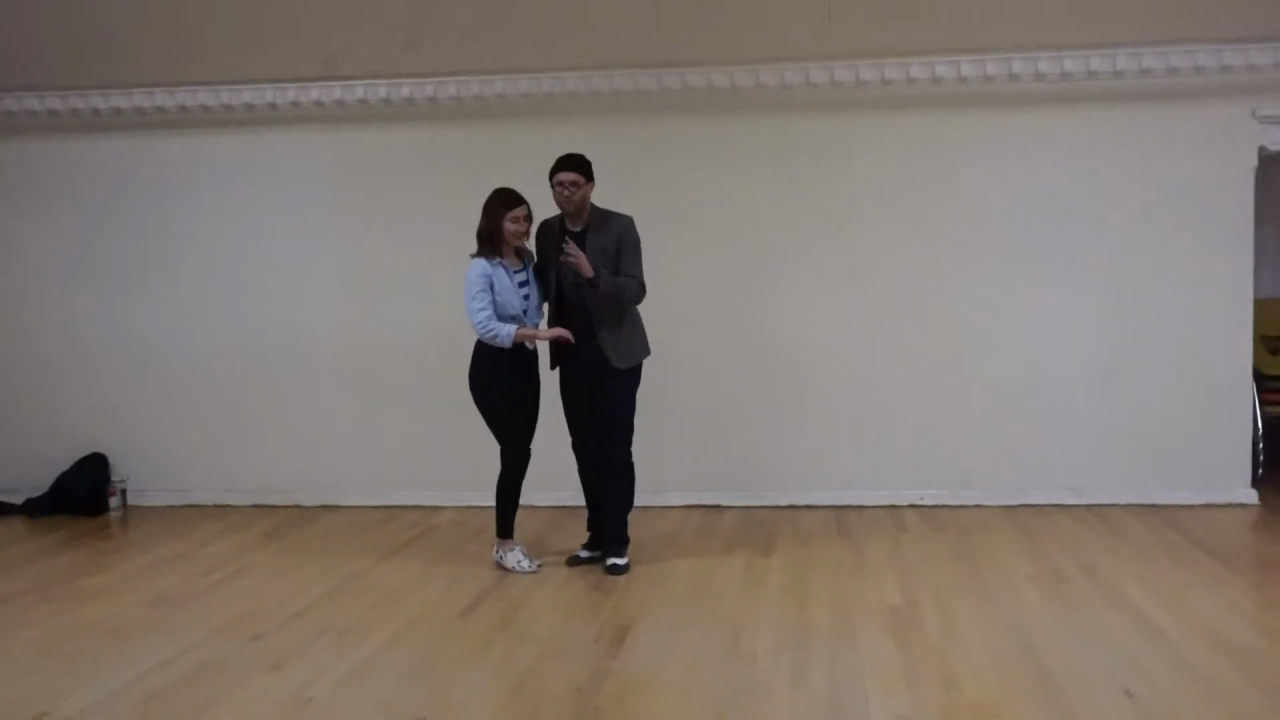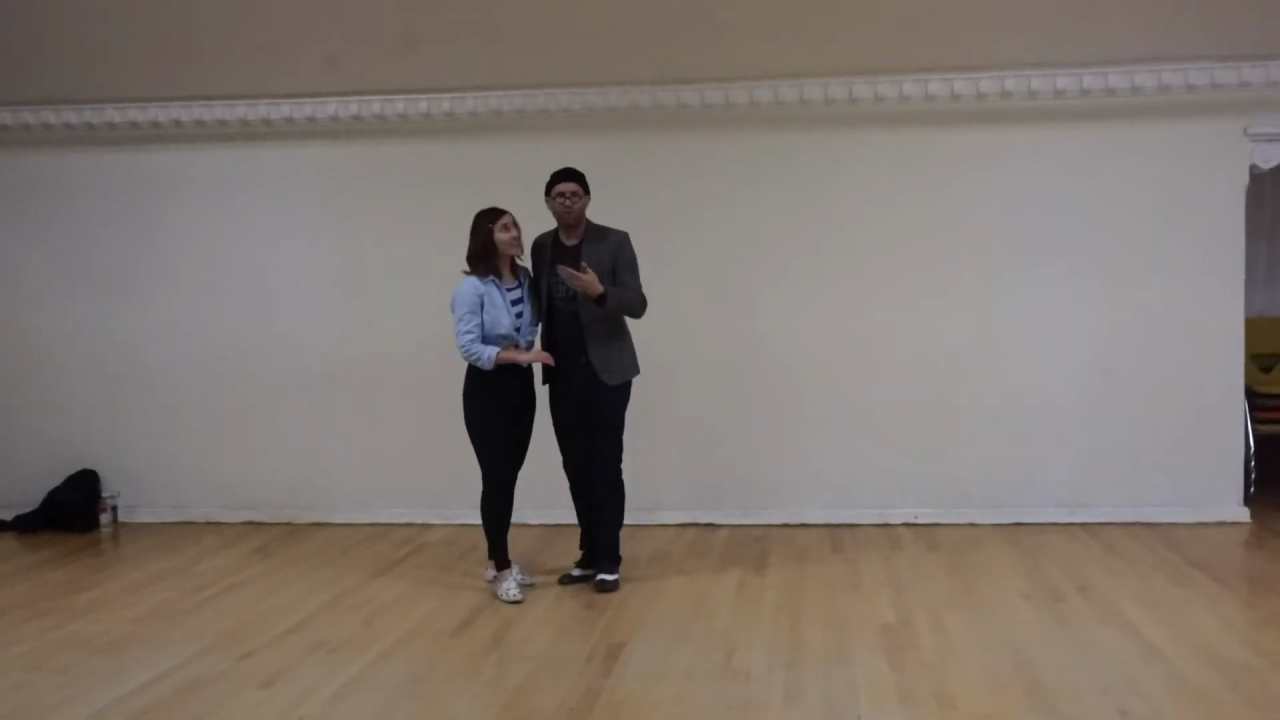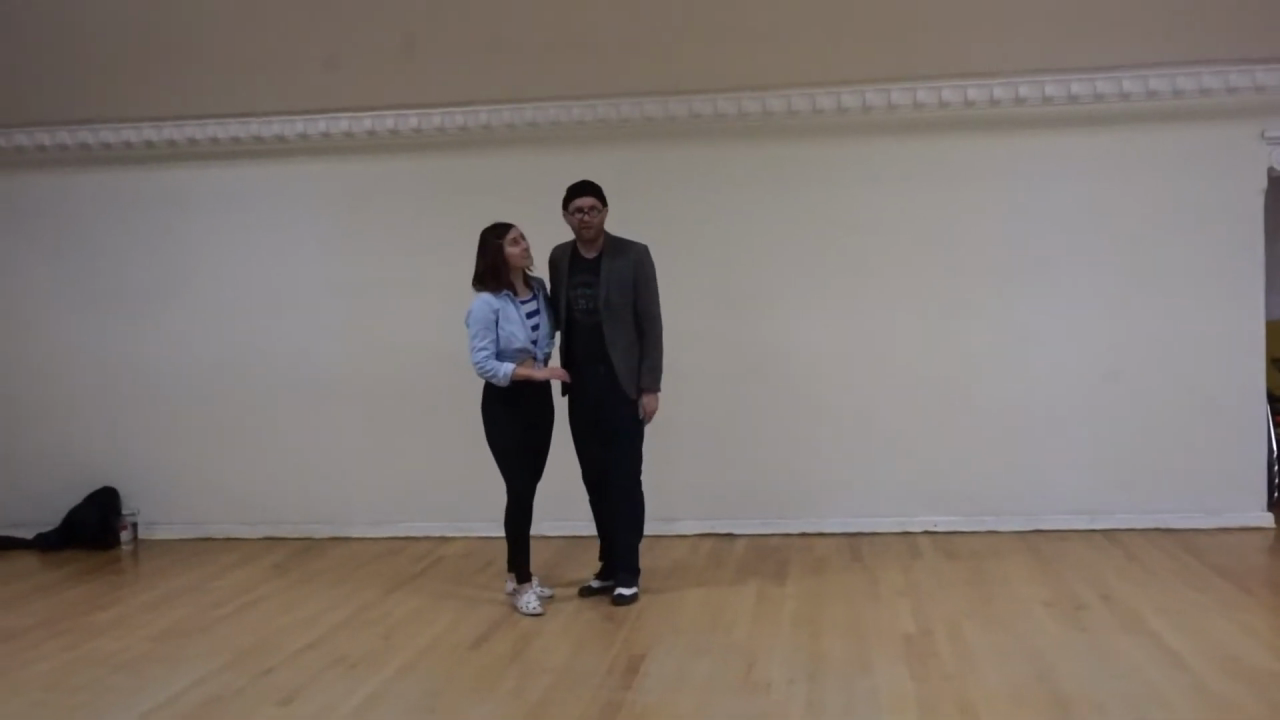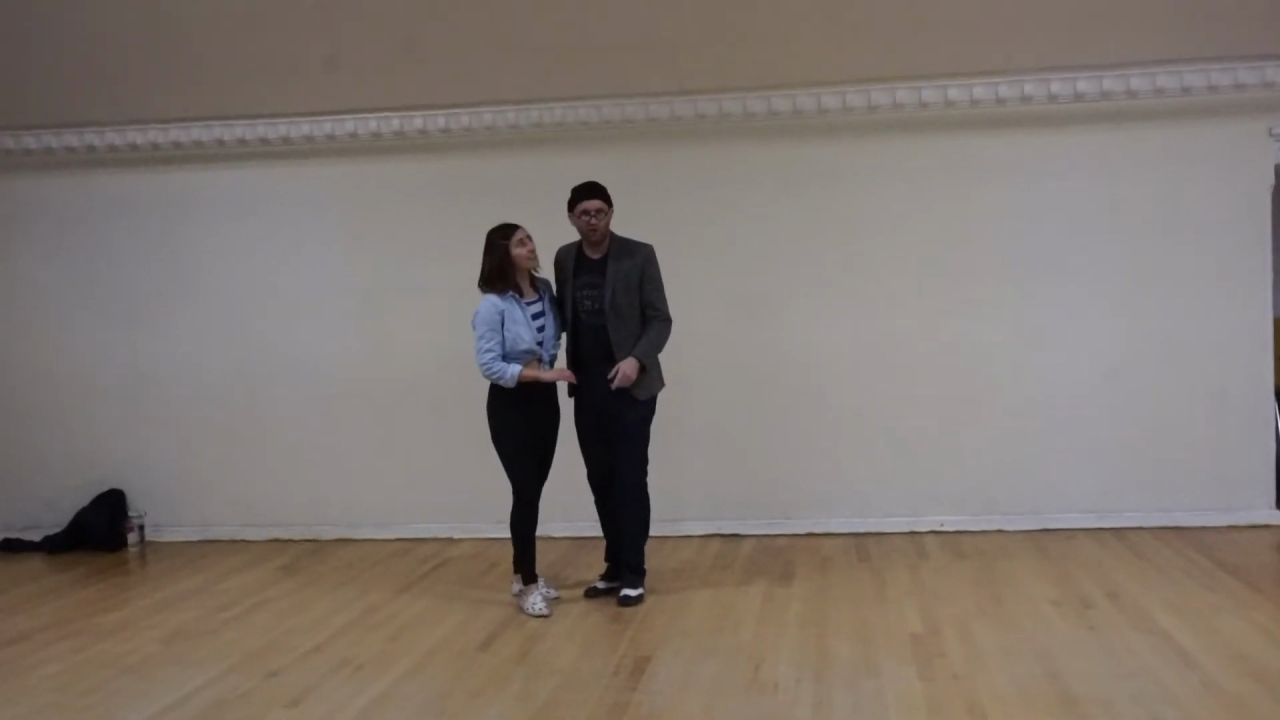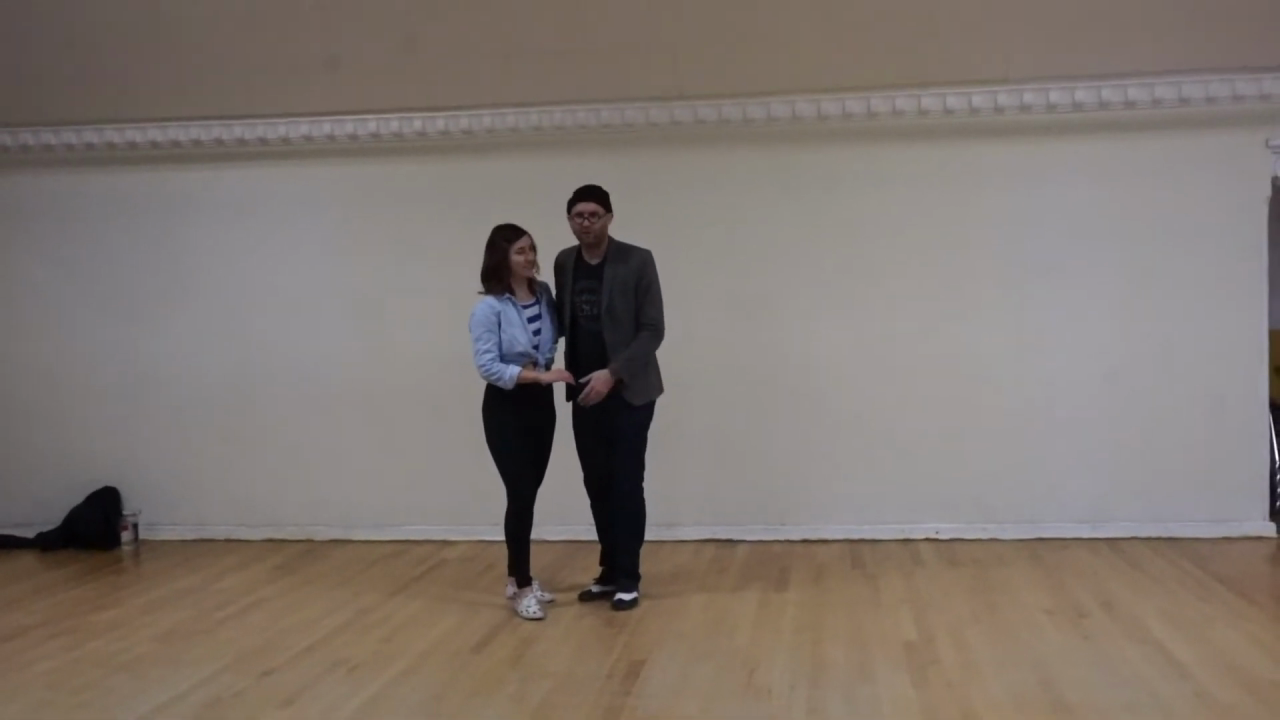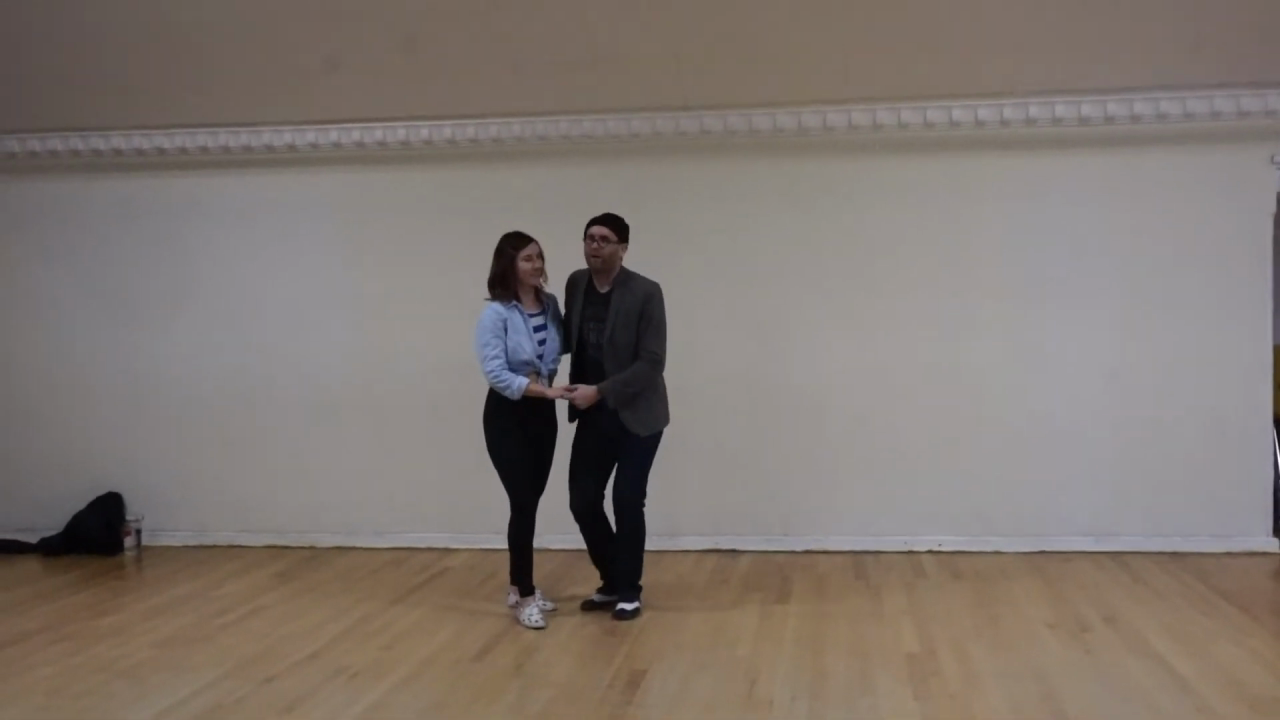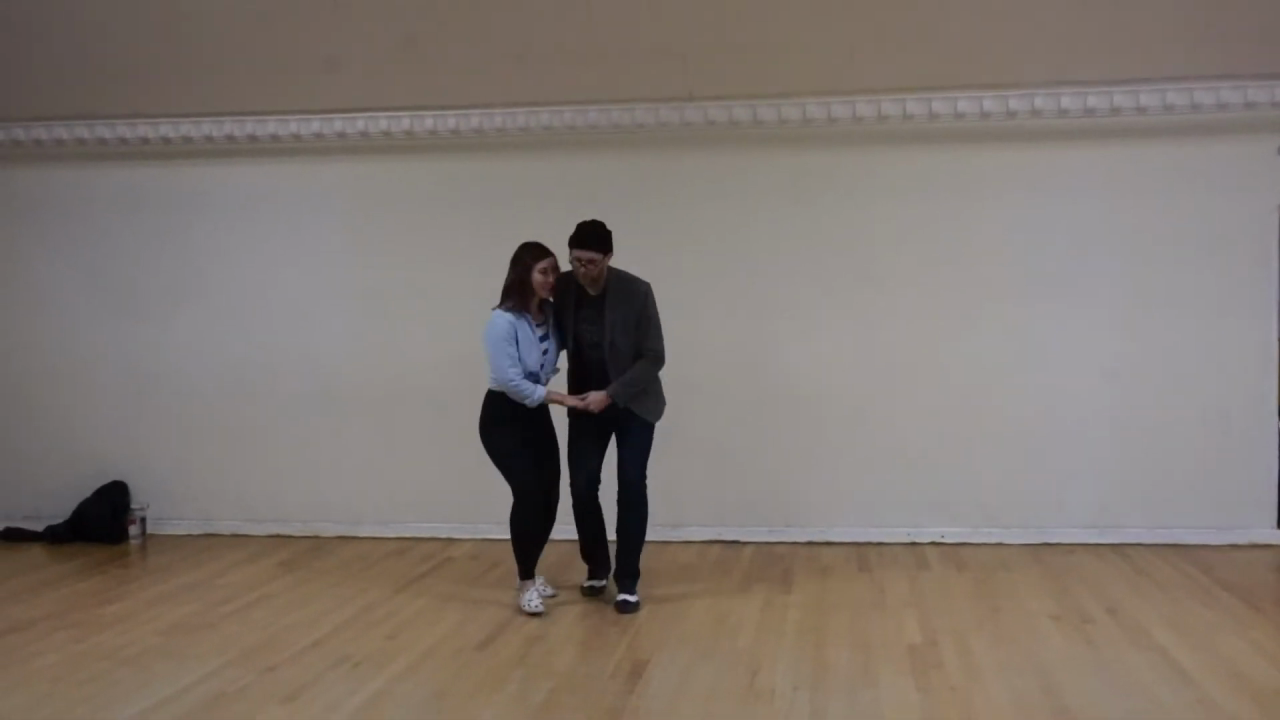
dt=0.7s
person 1, frame 1
left shoulder: (620, 227)
right shoulder: (547, 231)
left elbow: (636, 291)
right elbow: (542, 286)
left wrist: (592, 273)
left hip: (616, 354)
right hip: (572, 356)
left knee: (615, 449)
right knee: (585, 450)
left ankle: (616, 542)
right ankle: (597, 537)
person 1, frame 2
left shoulder: (614, 242)
right shoulder: (541, 247)
left elbow: (638, 305)
left wrist: (600, 292)
left hip: (605, 371)
right hip: (562, 373)
left knee: (605, 465)
right knee: (576, 467)
left ankle: (608, 560)
right ankle: (590, 555)
person 1, frame 3
left shoulder: (633, 255)
right shoulder: (560, 258)
left elbow: (650, 323)
right elbow: (558, 315)
left wrist: (650, 386)
left hip: (622, 384)
right hip: (581, 386)
left knee: (624, 479)
right knee: (595, 479)
left ankle: (627, 572)
right ankle: (609, 566)
person 1, frame 4
left shoulder: (639, 255)
right shoulder: (565, 259)
left elbow: (660, 319)
right elbow: (565, 316)
left wrist: (638, 358)
left hip: (630, 386)
right hip: (587, 388)
left knee: (630, 480)
right knee: (601, 481)
left ankle: (633, 573)
right ankle: (615, 567)
person 1, frame 5
left shoulder: (637, 261)
right shoulder: (564, 263)
left elbow: (653, 330)
left wrist: (613, 374)
left hip: (629, 393)
right hip: (586, 393)
left knee: (626, 485)
right knee: (597, 486)
left ankle: (627, 577)
right ankle: (609, 571)
person 1, frame 6
left shoulder: (645, 293)
right shoulder: (575, 284)
left elbow: (652, 363)
left wrist: (600, 391)
left hip: (637, 417)
right hip: (593, 416)
left knee: (627, 503)
right knee: (583, 502)
left ankle: (628, 590)
right ankle: (611, 582)
person 1, frame 7
left shoulder: (637, 292)
right shoulder: (564, 288)
left elbow: (654, 358)
left wrist: (611, 395)
left hip: (633, 403)
right hip: (587, 402)
left knee: (631, 483)
right knee: (582, 486)
left ankle: (627, 581)
right ankle: (597, 566)
person 2, frame 1
left shoulder: (528, 261)
right shoulder: (480, 270)
right elbow: (485, 327)
right wrist: (540, 334)
left hip: (525, 364)
right hip: (492, 369)
left knee: (519, 453)
right knee: (516, 451)
left ankle: (507, 541)
right ankle: (505, 542)
person 2, frame 2
left shoulder: (526, 279)
right shoulder: (473, 288)
right elbow: (469, 347)
left wrist: (529, 354)
right wrist: (518, 355)
left hip: (521, 384)
right hip: (487, 388)
left knee: (510, 475)
right knee: (496, 477)
left ankle: (498, 561)
right ankle: (501, 568)
person 2, frame 3
left shoulder: (539, 289)
right shoulder: (486, 304)
right elbow: (483, 363)
left wrist: (542, 365)
right wrist: (532, 372)
left hip: (538, 398)
right hip: (505, 402)
left knee: (529, 487)
right knee: (520, 489)
left ankle: (518, 573)
right ankle: (521, 582)
person 2, frame 4
left shoulder: (545, 290)
right shoulder: (492, 305)
right elbow: (489, 365)
left wrist: (548, 367)
right wrist: (540, 374)
left hip: (544, 400)
right hip: (510, 405)
left knee: (535, 489)
right knee: (526, 491)
left ankle: (523, 574)
right ankle: (527, 584)
person 2, frame 5
left shoulder: (543, 294)
right shoulder: (488, 308)
right elbow: (487, 367)
left wrist: (546, 370)
right wrist: (538, 375)
left hip: (541, 403)
right hip: (506, 407)
left knee: (530, 492)
right knee: (520, 494)
left ankle: (518, 578)
right ankle: (521, 587)
person 2, frame 6
left shoulder: (550, 304)
right shoulder: (495, 314)
right elbow: (495, 374)
right wrist: (545, 390)
left hip: (542, 413)
right hip: (507, 415)
left knee: (531, 502)
right knee: (523, 502)
left ankle: (519, 587)
right ankle: (525, 596)
person 2, frame 7
left shoulder: (549, 314)
right shoulder: (503, 322)
right elbow: (511, 382)
right wrist: (561, 399)
left hip: (537, 415)
right hip: (503, 417)
left knee: (549, 495)
right knee: (527, 491)
left ankle: (530, 574)
right ankle: (526, 583)
